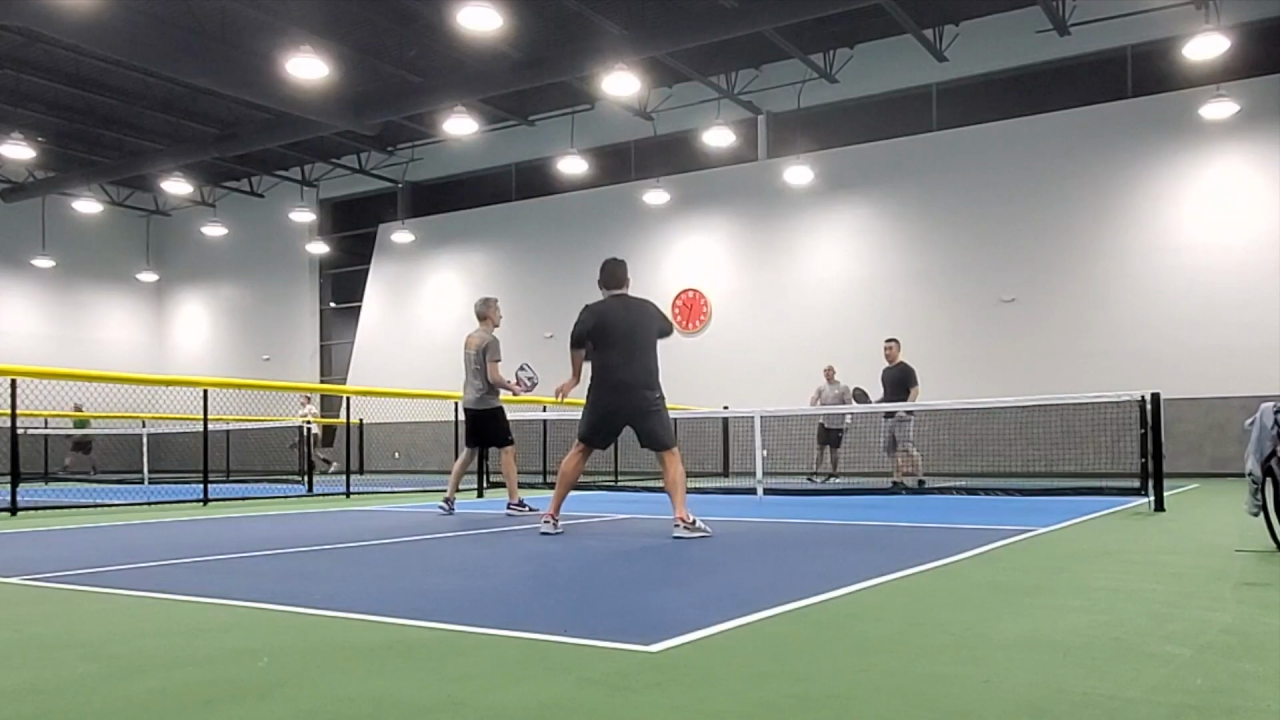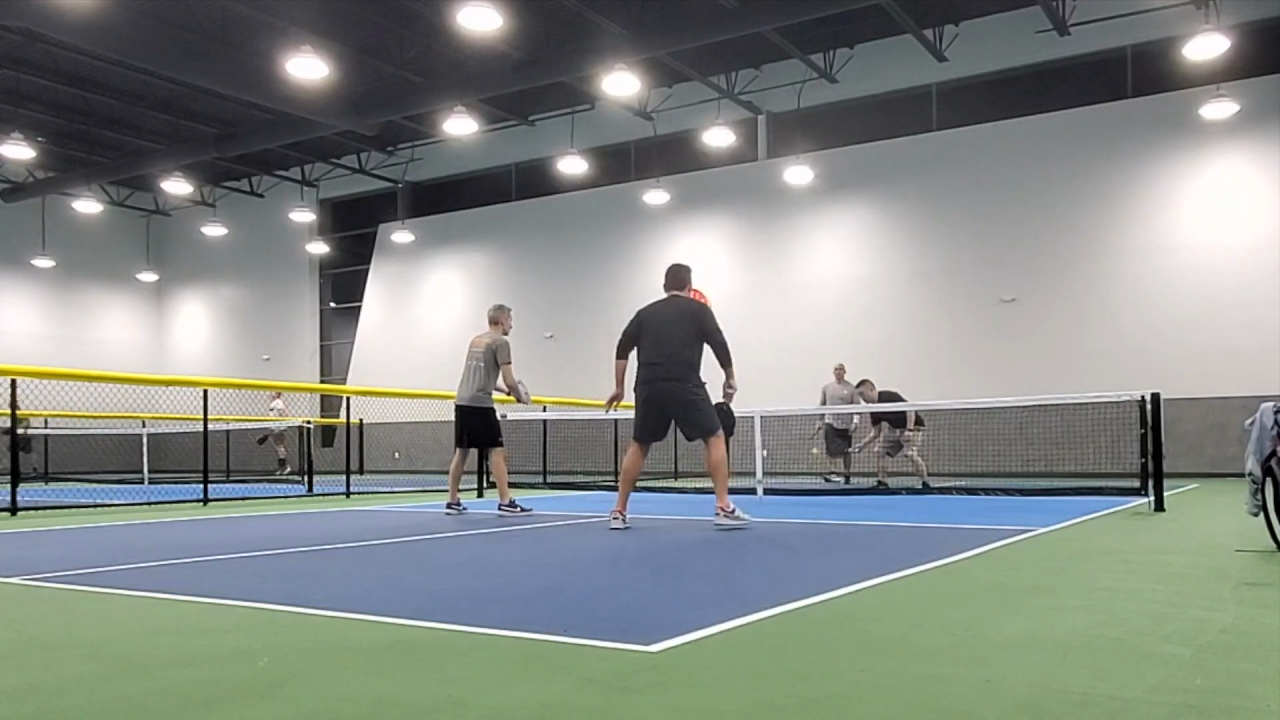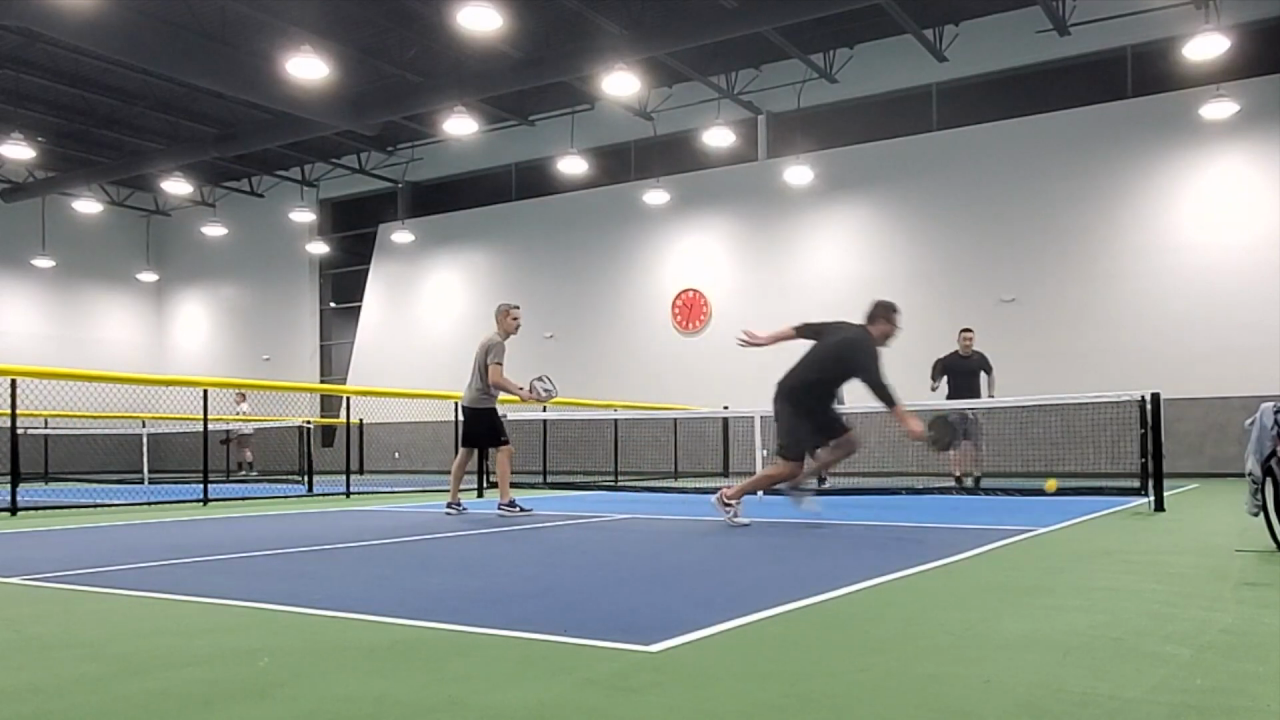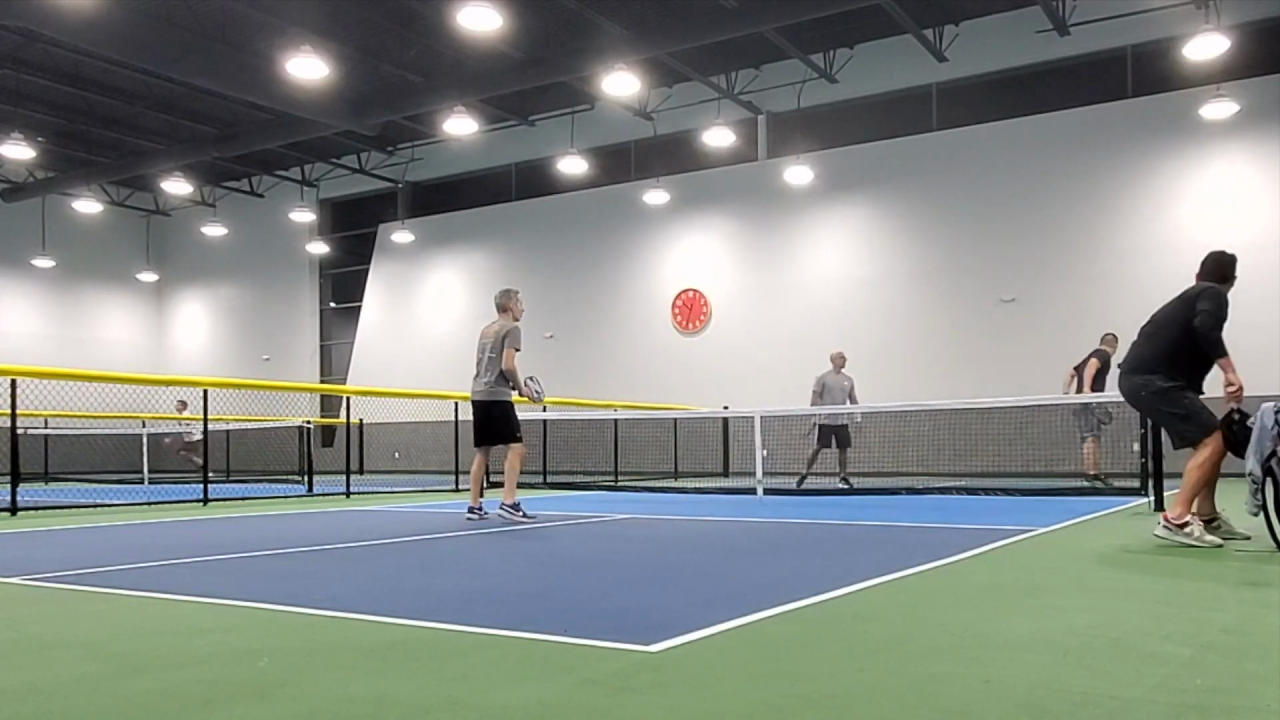
dt=1s
person 1, frame 1
left shoulder: (594, 311)
right shoulder: (648, 309)
left elbow: (579, 337)
right elbow: (666, 329)
left wrist: (575, 376)
left hip: (605, 395)
right hip: (646, 394)
left knee: (580, 451)
right knee: (670, 455)
left ankle: (551, 516)
right ankle: (683, 518)
person 1, frame 2
left shoulder: (646, 313)
right shoulder: (698, 309)
left elbow: (623, 348)
right elbow: (718, 343)
left wrist: (619, 388)
right wrist: (730, 378)
left hip: (648, 387)
right hip: (684, 385)
left knee: (638, 446)
right knee: (715, 439)
left ankle: (619, 512)
right ankle: (724, 507)
person 1, frame 3
left shoulder: (844, 331)
right shoulder: (864, 346)
left elbow: (802, 330)
right elbow: (877, 384)
left wrist: (766, 339)
right wrist: (907, 419)
left hip: (810, 401)
right hip: (793, 399)
left knee: (848, 444)
right knee: (790, 468)
left ankle: (799, 483)
right ankle: (729, 497)
person 1, frame 4
left shoulder: (1184, 300)
right shoulder: (1213, 296)
right elbow: (1206, 328)
right wrist: (1230, 372)
left hip: (1138, 379)
right hip: (1153, 382)
left knee: (1209, 437)
right knee: (1215, 440)
left ankle: (1207, 518)
right ankle: (1176, 519)
person 2, frame 1
left shoulder: (470, 338)
right shoulder: (490, 340)
right elbow: (493, 377)
left wrist: (505, 385)
right wrist: (511, 388)
left hip: (470, 404)
right hip: (487, 406)
left knee: (470, 451)
right knee: (507, 450)
left ankle: (449, 498)
right ankle: (514, 502)
person 2, frame 2
left shoulder: (476, 341)
right shoulder: (500, 342)
right elbow: (509, 380)
left wrist: (507, 391)
right wrist: (520, 396)
left hip: (462, 402)
right hip: (480, 404)
left knee: (461, 451)
right knee: (496, 451)
left ankle: (453, 501)
right ankle: (505, 502)
person 2, frame 3
left shoulder: (490, 341)
right shoulder: (496, 344)
left elbow: (498, 377)
right elbow: (494, 380)
left wrist: (522, 389)
right wrist: (518, 393)
left hip: (471, 403)
right hip: (482, 405)
left knee: (466, 451)
right knee: (504, 450)
left ankle: (453, 501)
right ankle: (505, 502)
person 2, frame 4
left shoulder: (486, 330)
right shoulder: (511, 329)
right elbow: (507, 366)
left wrist: (513, 385)
right wrist: (519, 386)
left hip: (479, 397)
right hip: (497, 398)
left knee: (482, 452)
right knee: (516, 448)
left ankle: (474, 505)
right ankle: (508, 502)
